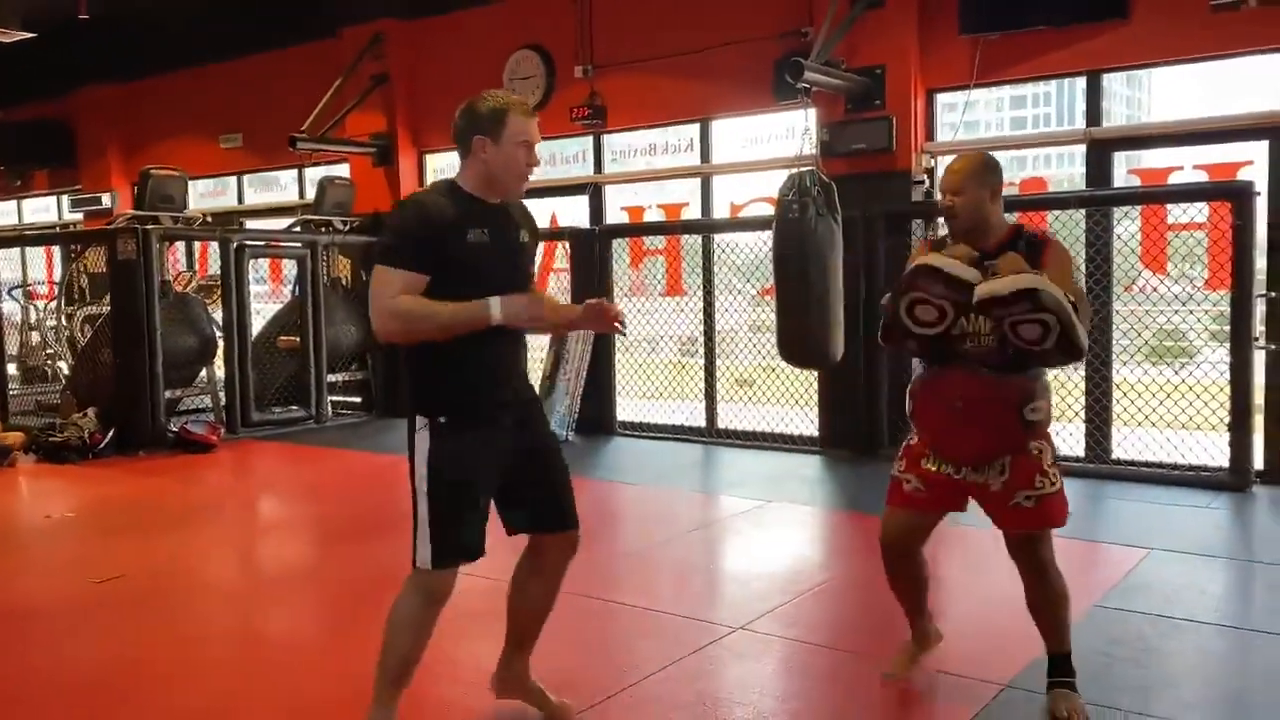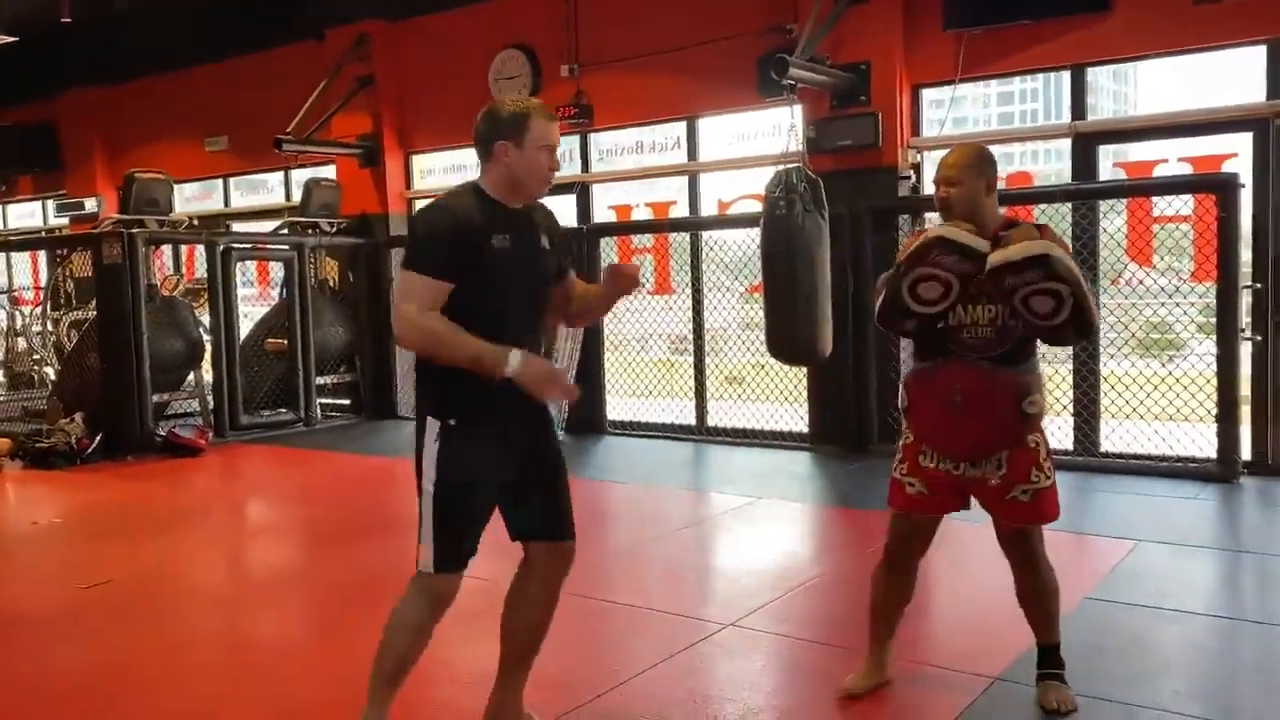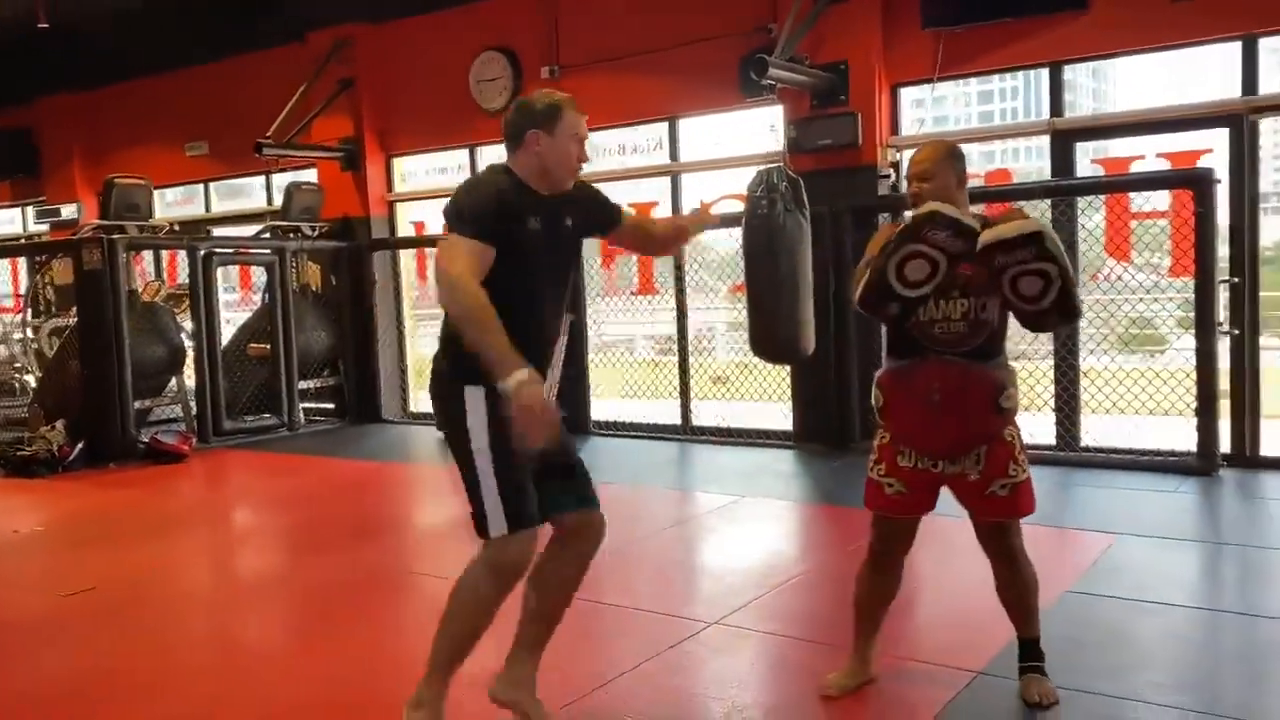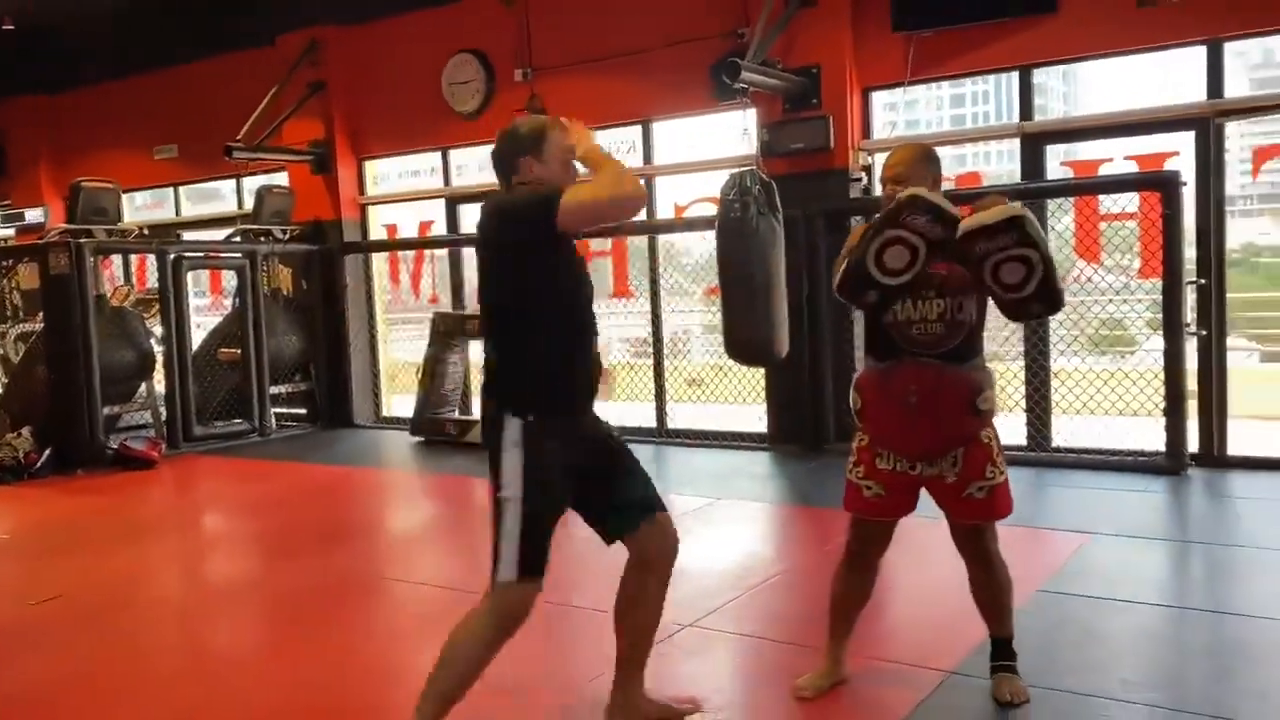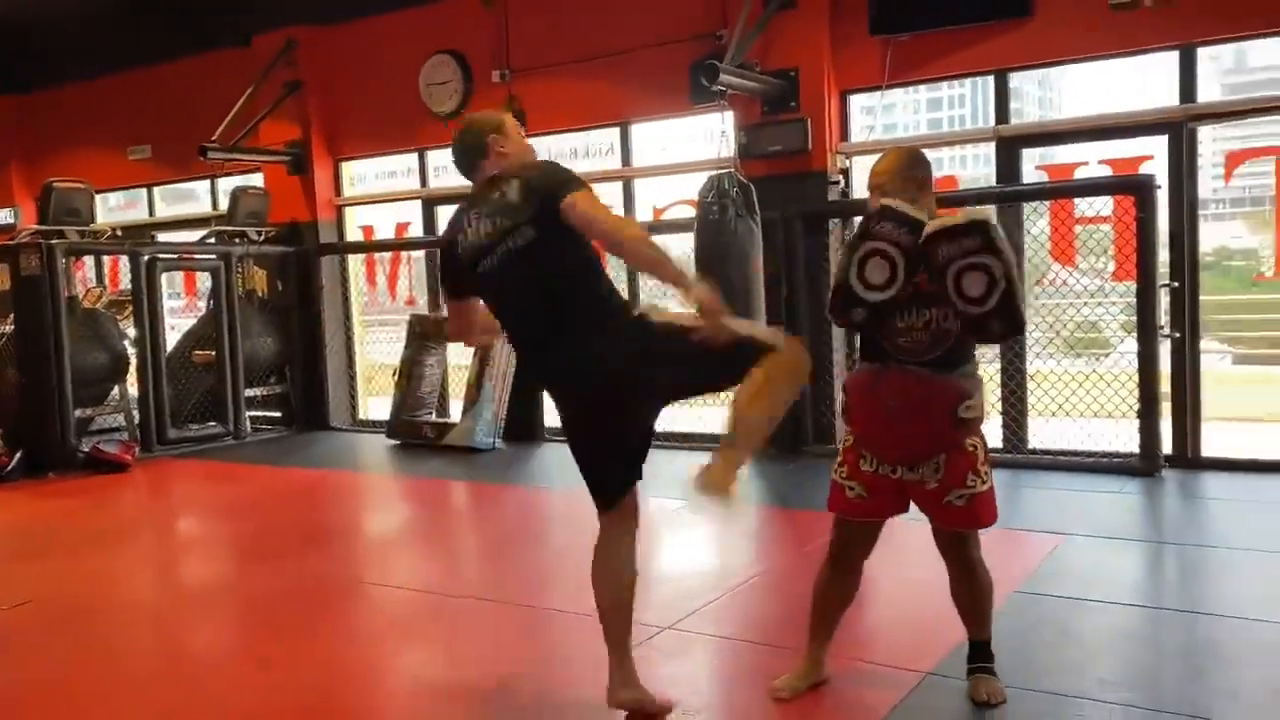
dt=0.2s
person 1, frame 1
left shoulder: (518, 217)
right shoulder: (423, 216)
right elbow: (388, 317)
left wrist: (580, 317)
right wrist: (495, 312)
left hip: (516, 409)
right hip: (449, 424)
left knee: (558, 538)
right knee: (434, 577)
person 1, frame 2
left shoulder: (540, 222)
right shoulder: (448, 220)
left elbow: (571, 305)
right elbow: (410, 324)
left wrist: (608, 289)
right wrist: (512, 362)
left hip: (525, 417)
right hip: (459, 426)
left knee: (552, 555)
right knee: (438, 582)
person 1, frame 3
left shoulder: (573, 199)
right shoulder: (485, 196)
left elbow: (645, 235)
right elbow: (455, 285)
left wrist: (684, 224)
right wrist: (515, 380)
left hip: (531, 400)
right hip: (478, 393)
left knee: (582, 526)
right knee: (512, 549)
person 1, frame 4
left shoulder: (536, 220)
right shoulder: (520, 209)
right elbow: (627, 195)
left wrist: (582, 365)
right wrist: (590, 147)
left hip: (573, 419)
right hip: (532, 426)
left knee: (658, 542)
right knee: (514, 598)
person 1, frame 5
left shoulder: (455, 235)
right shoulder: (543, 182)
left elbow: (463, 325)
right elbow: (608, 229)
right wrist: (689, 284)
left hip: (572, 385)
right hip: (624, 350)
left knee: (619, 520)
right knee: (787, 355)
right ankle: (729, 461)
person 2, frame 1
left shoulder: (1040, 251)
right shoulder: (931, 254)
left elbow: (1072, 338)
right elbow: (893, 332)
left wrist: (1033, 286)
right wrist: (935, 278)
left hip: (1013, 429)
right hip: (939, 426)
left knee: (1034, 555)
right knee: (896, 538)
right ankle: (921, 631)
person 2, frame 2
left shoulder: (1035, 240)
right shoulder: (926, 243)
left elbow: (1077, 323)
right elbow: (891, 315)
left wrist: (1034, 259)
right wrist: (934, 260)
left hip: (1008, 421)
right hip: (933, 419)
left knee: (1025, 547)
right knee: (902, 544)
left ankle: (1050, 668)
right ankle: (876, 661)
person 2, frame 3
left shoulder: (1000, 236)
right shoulder: (896, 237)
left elbow: (1055, 312)
right elbow: (869, 297)
left wrist: (1028, 242)
right wrist: (921, 238)
left hip: (983, 415)
right hip: (909, 415)
left knee: (1004, 542)
right knee: (886, 543)
left ankle: (1032, 660)
right ankle: (860, 660)
person 2, frame 4
right shoulder: (872, 235)
right elbow: (848, 283)
left hip: (959, 415)
right hip: (886, 416)
left knee: (979, 543)
right knee: (862, 543)
left ankle: (1003, 659)
right ankle: (833, 660)
person 2, frame 5
right shoulder: (870, 241)
left elbow: (1002, 322)
right elbow: (845, 309)
left wrist: (980, 242)
right wrist: (883, 233)
left hip: (947, 420)
right hip: (873, 418)
left knee: (961, 548)
right knee: (846, 546)
left ankle: (981, 660)
right ankle: (813, 661)
